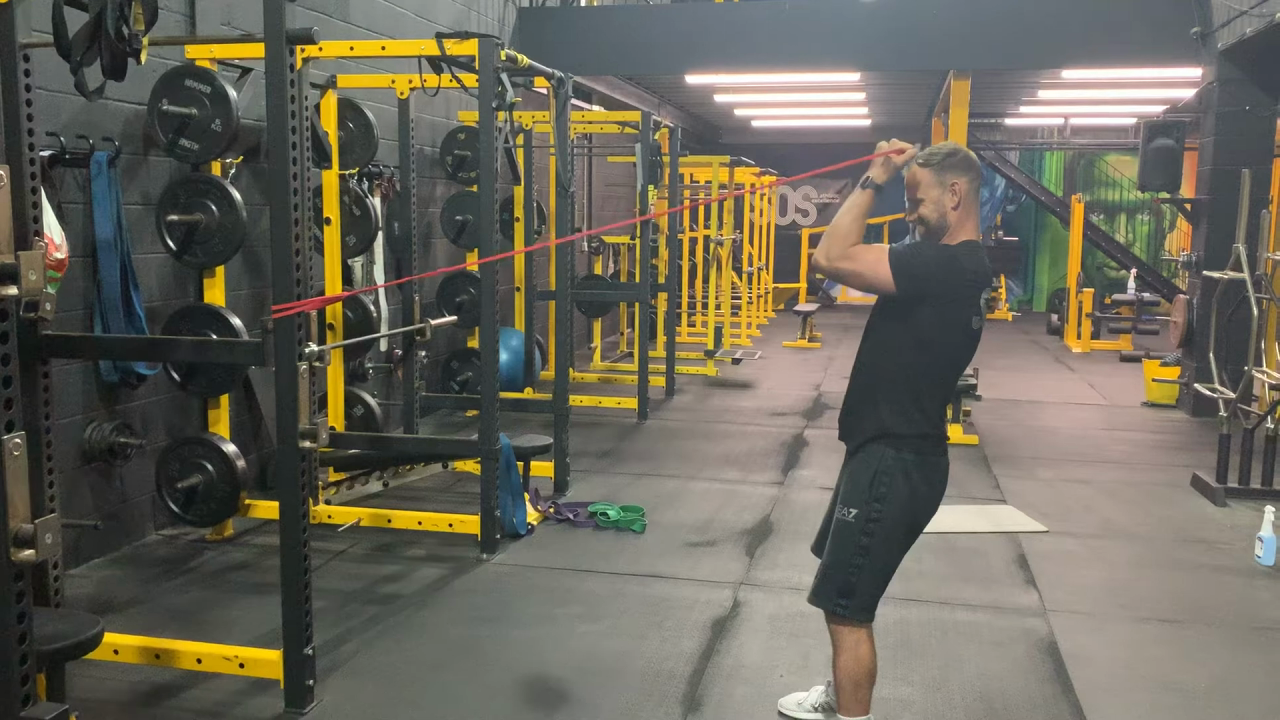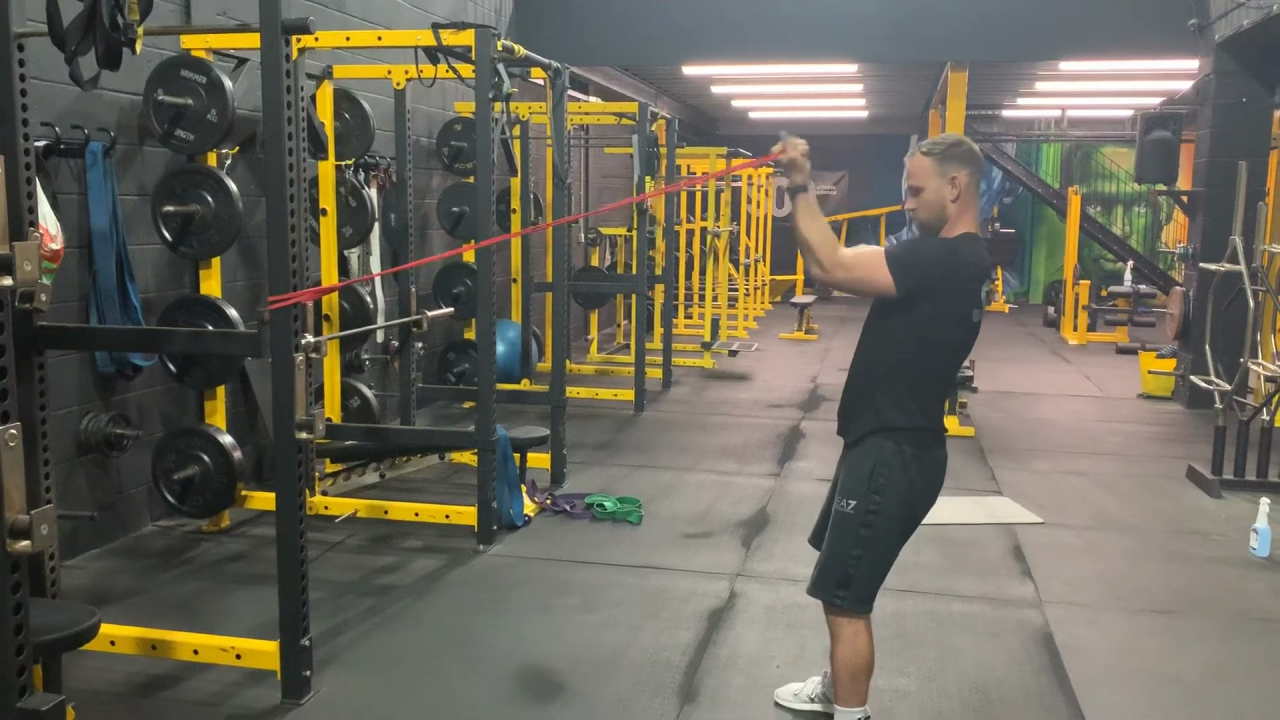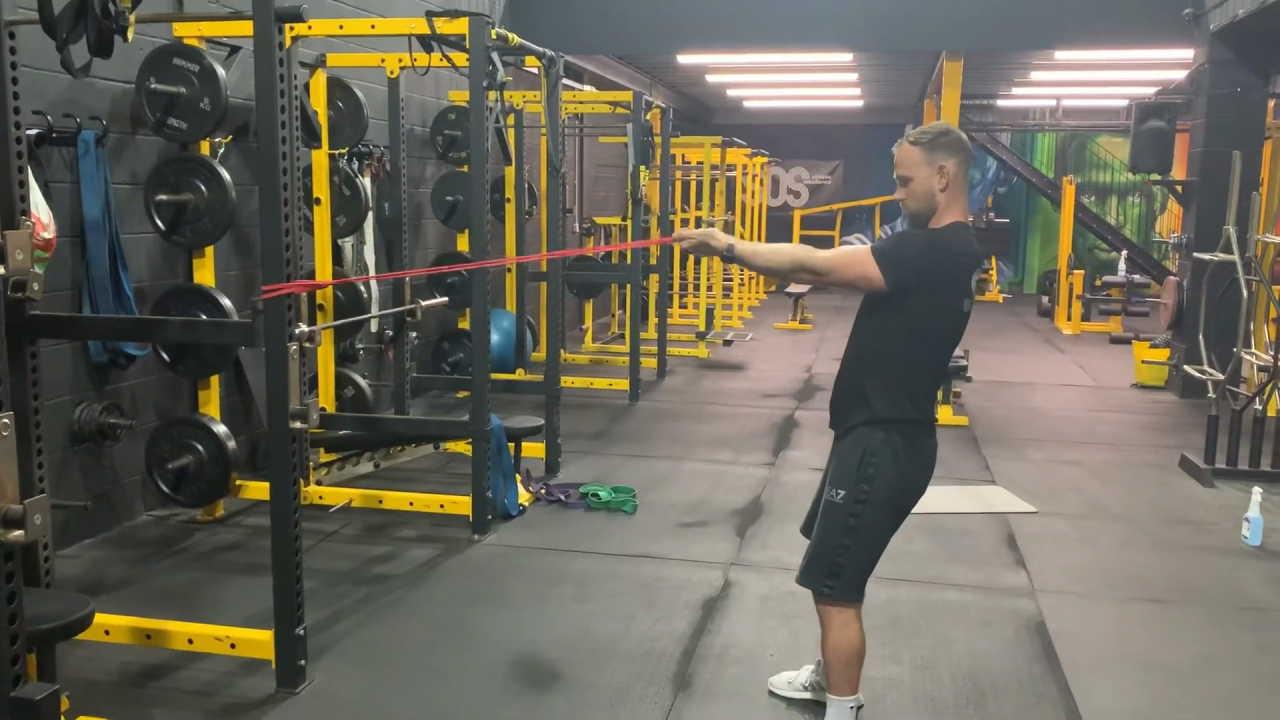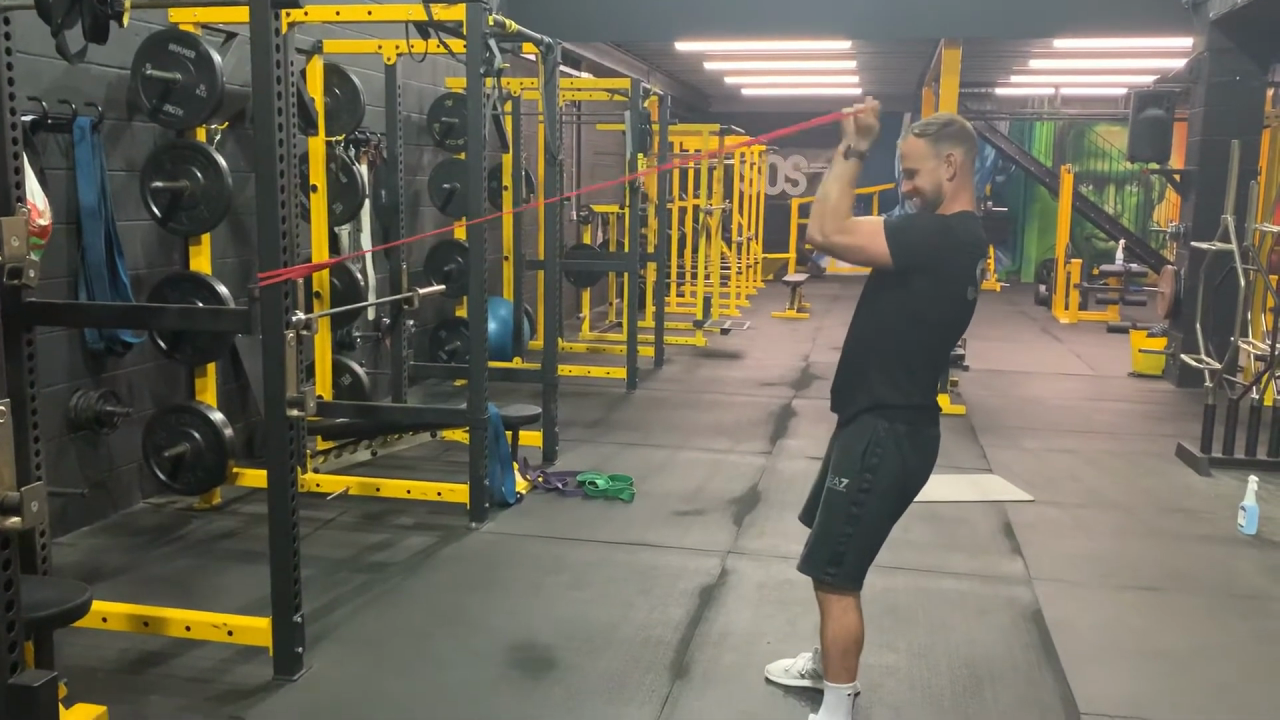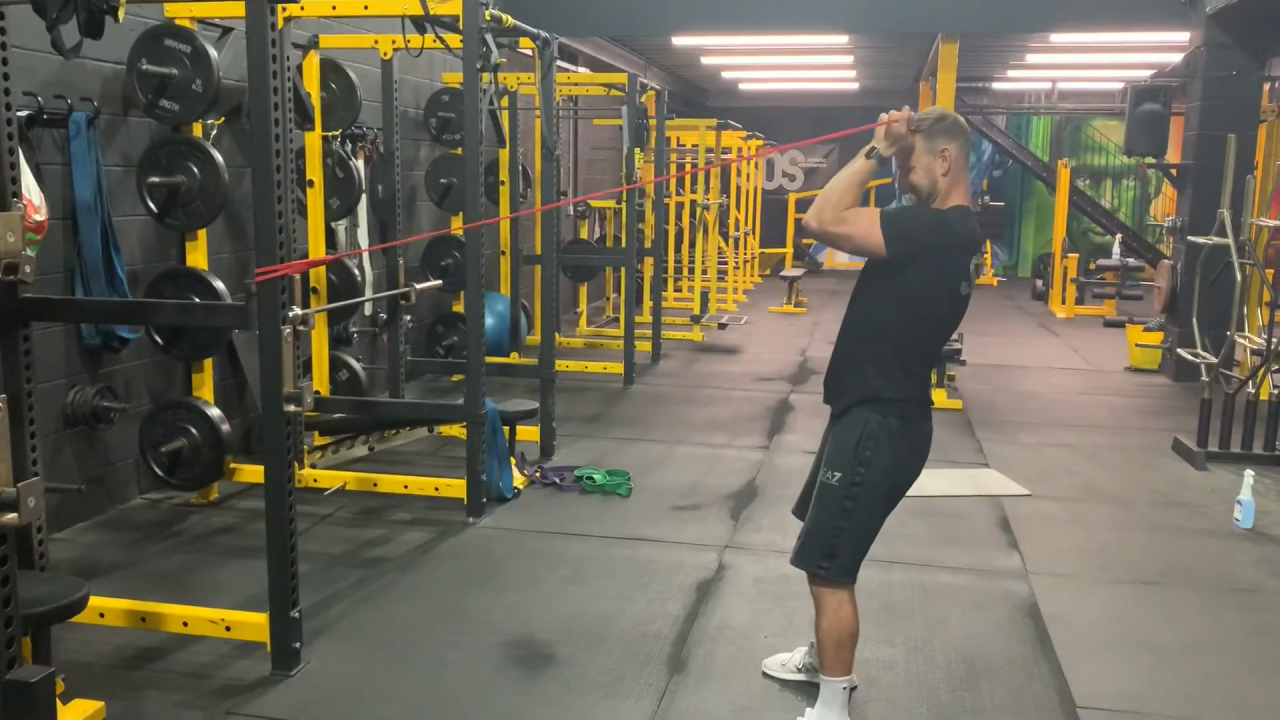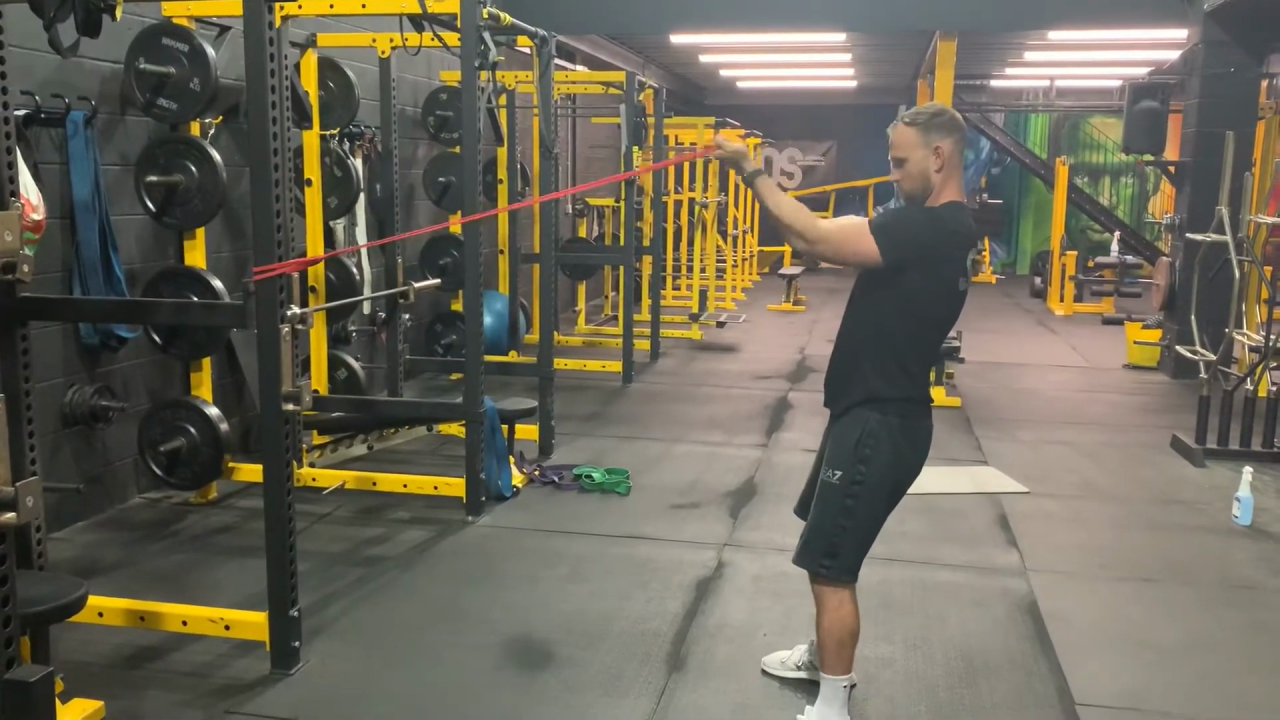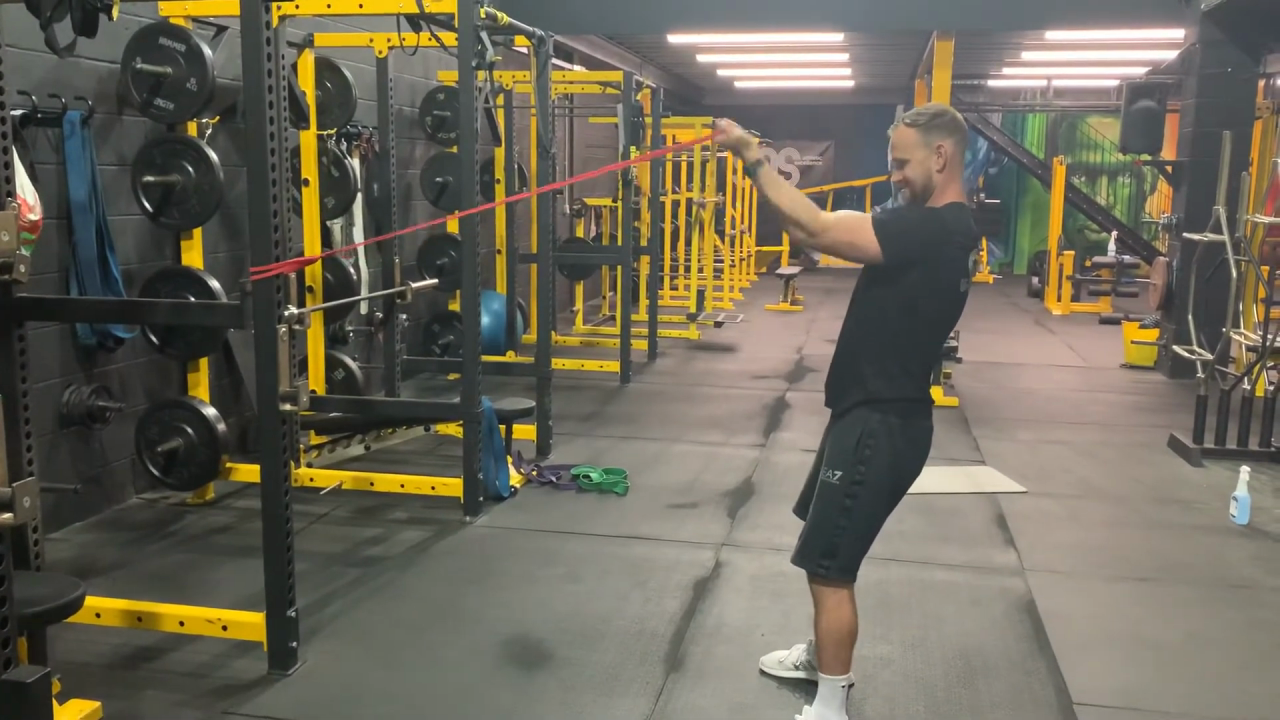
dt=0.7s
person 1, frame 1
left shoulder: (946, 267)
right shoulder: (955, 266)
left elbow: (832, 259)
left wrist: (873, 179)
left hip: (895, 462)
right hip: (893, 451)
left knee: (845, 606)
right knee: (842, 593)
person 1, frame 2
left shoulder: (947, 261)
right shoulder: (953, 258)
left elbow: (831, 268)
right elbow: (857, 267)
left wrist: (801, 186)
left hip: (895, 453)
right hip: (890, 442)
left knee: (844, 597)
right knee: (841, 581)
person 1, frame 3
left shoulder: (935, 252)
right shoulder: (941, 247)
left elbow: (818, 267)
right elbow: (842, 264)
left wrist: (727, 245)
left hip: (885, 444)
right hip: (882, 433)
left knee: (833, 586)
right knee: (833, 570)
person 1, frame 4
left shoulder: (945, 237)
right shoulder: (947, 236)
left elbow: (827, 233)
right elbow: (847, 234)
left wrist: (852, 149)
left hip: (887, 431)
right hip: (882, 419)
left knee: (834, 572)
right knee: (831, 556)
right ankle: (829, 663)
person 1, frame 5
left shoulder: (938, 229)
right shoulder: (946, 229)
left elbow: (822, 220)
right elbow: (842, 223)
left wrist: (875, 152)
left hip: (879, 423)
right hip: (876, 410)
left knee: (826, 567)
right knee: (825, 551)
right ankle: (826, 658)
person 1, frame 6
left shoulder: (932, 230)
right shoulder: (938, 226)
left elbow: (814, 239)
right elbow: (839, 236)
left wrist: (753, 172)
left hip: (881, 422)
right hip: (877, 411)
left knee: (829, 566)
right knee: (828, 549)
right ankle: (826, 656)
person 1, frame 7
left shoulder: (932, 230)
right shoulder: (935, 225)
left elbow: (815, 229)
right elbow: (835, 229)
left wrist: (755, 160)
left hip: (880, 423)
right hip: (875, 411)
left knee: (827, 565)
right knee: (822, 549)
right ankle: (824, 657)
